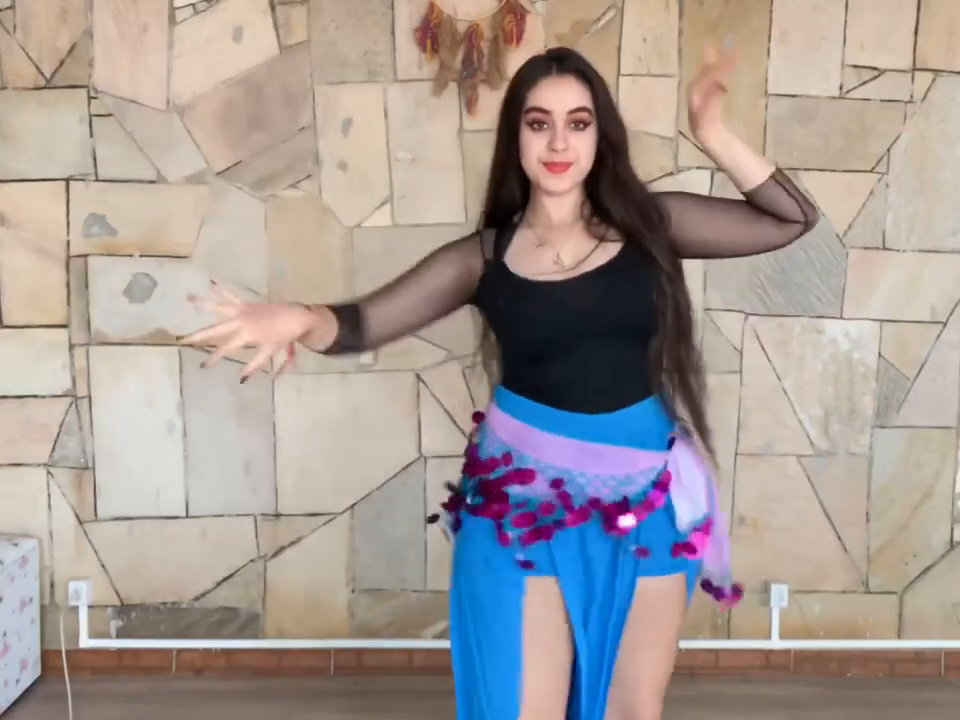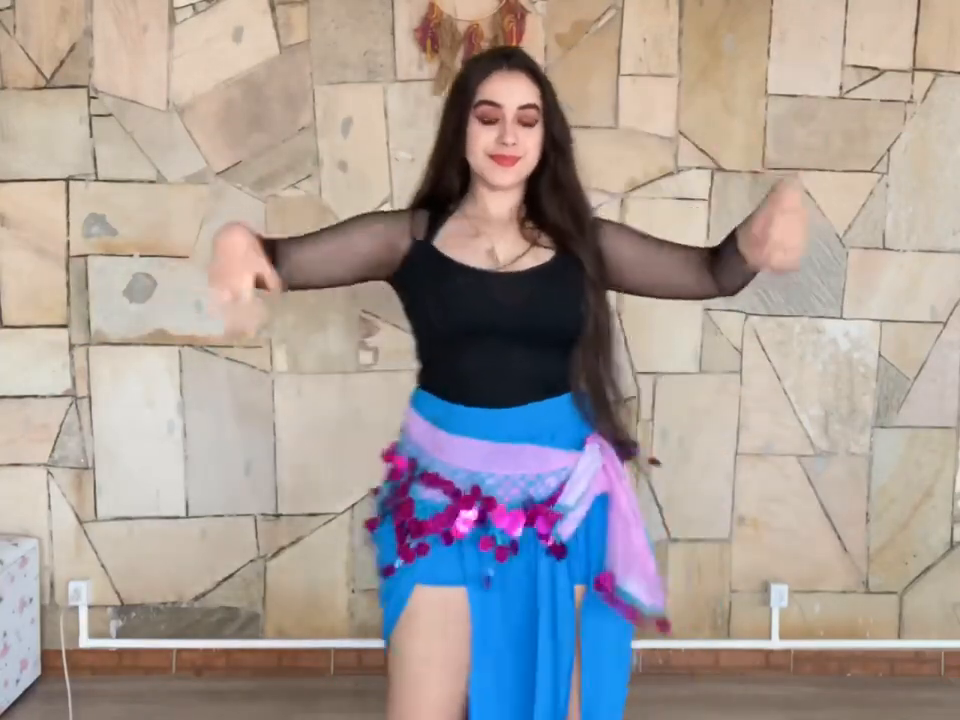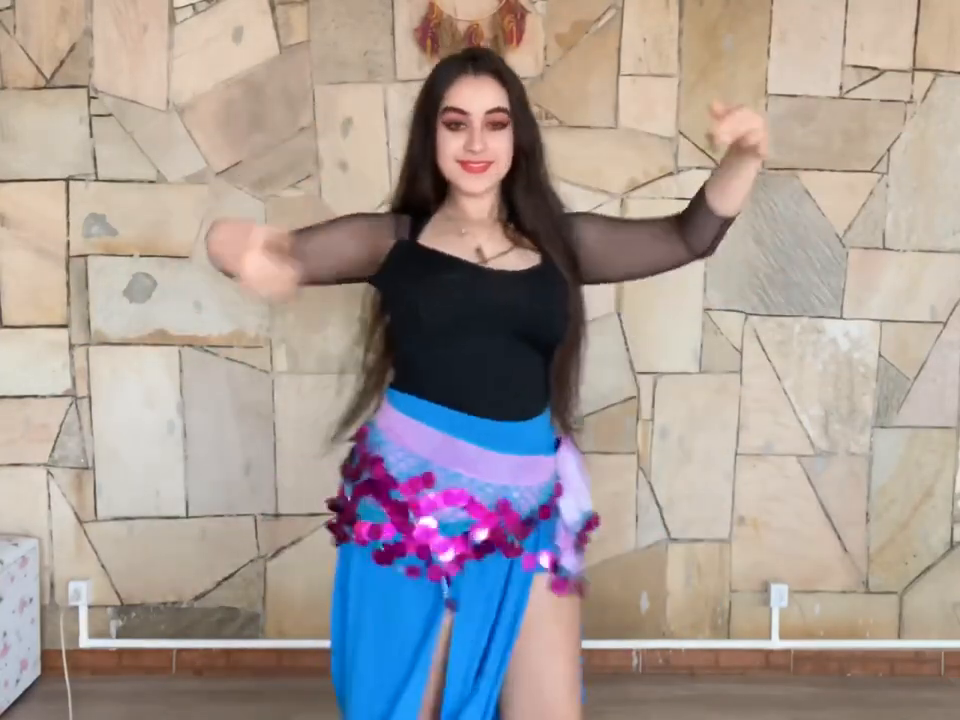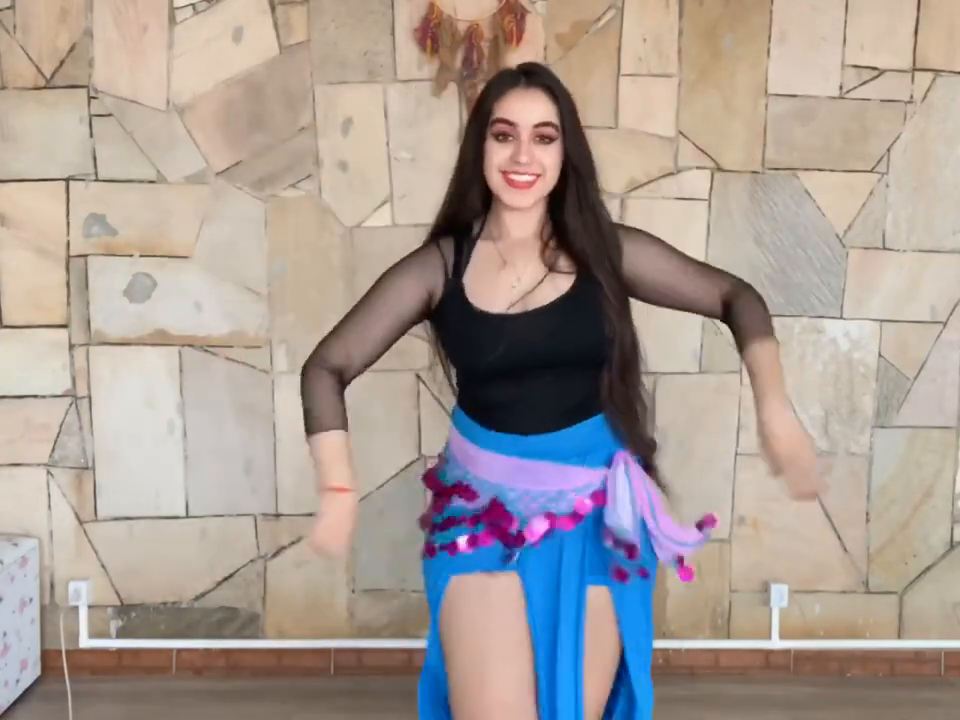
dt=1s
person 1, frame 1
left shoulder: (648, 224)
right shoulder: (484, 255)
left elbow: (792, 218)
right elbow: (363, 323)
left wrist: (715, 137)
right wrist: (294, 320)
left hip: (644, 500)
right hip: (521, 502)
person 1, frame 2
left shoulder: (581, 241)
right shoulder: (409, 238)
left elbow: (712, 273)
right elbow: (284, 261)
left wrist: (764, 223)
right wrist: (238, 243)
left hip: (567, 506)
right hip: (445, 505)
person 1, frame 3
left shoulder: (559, 240)
right shoulder: (392, 239)
left elbow: (687, 235)
right elbow: (270, 253)
left wrist: (740, 158)
right wrist: (244, 248)
left hip: (528, 516)
right hip: (410, 508)
person 1, frame 4
left shoulder: (609, 251)
right shoulder: (438, 266)
left elbow: (735, 296)
right elbow: (326, 366)
left wrist: (773, 405)
right wrist: (336, 487)
left hip: (600, 514)
right hip: (485, 516)
